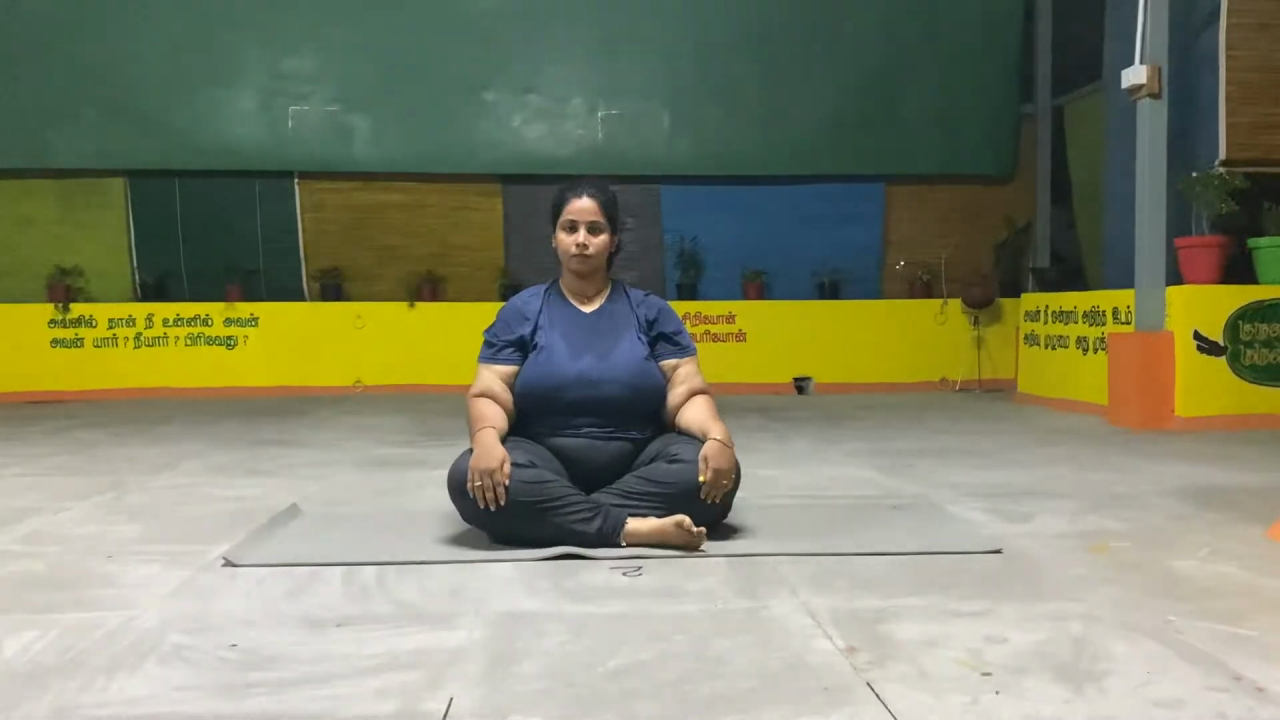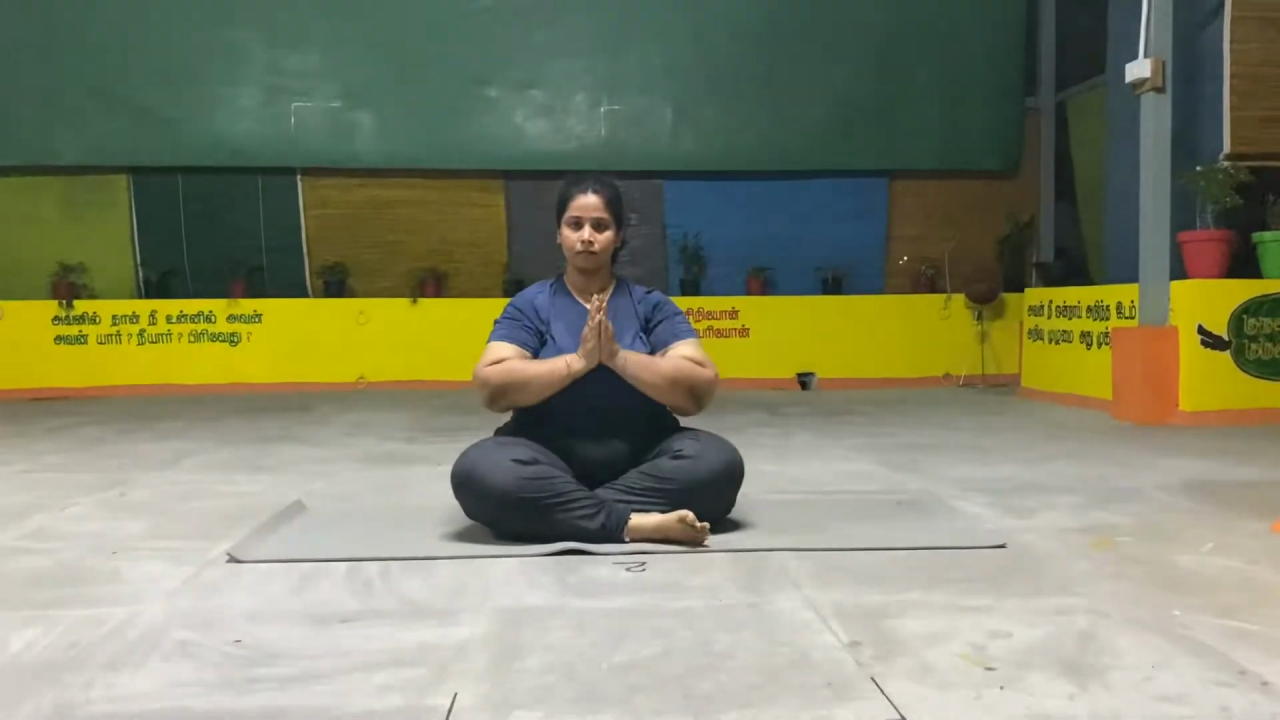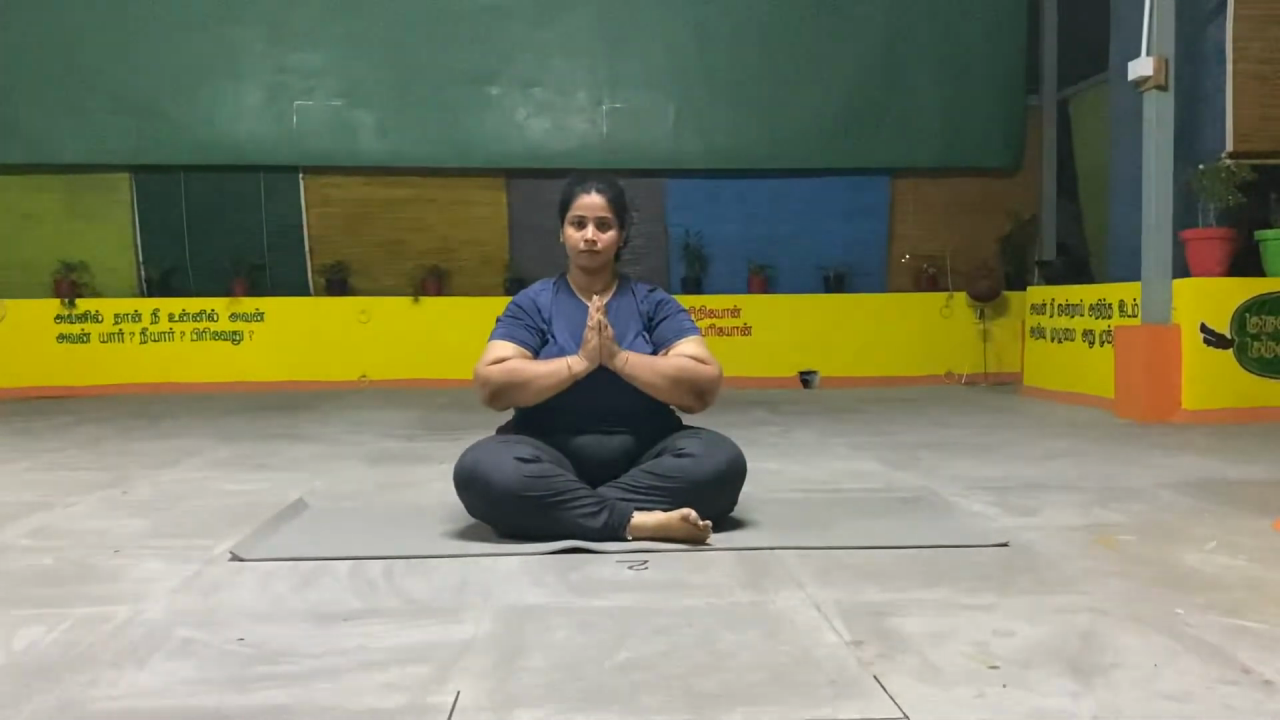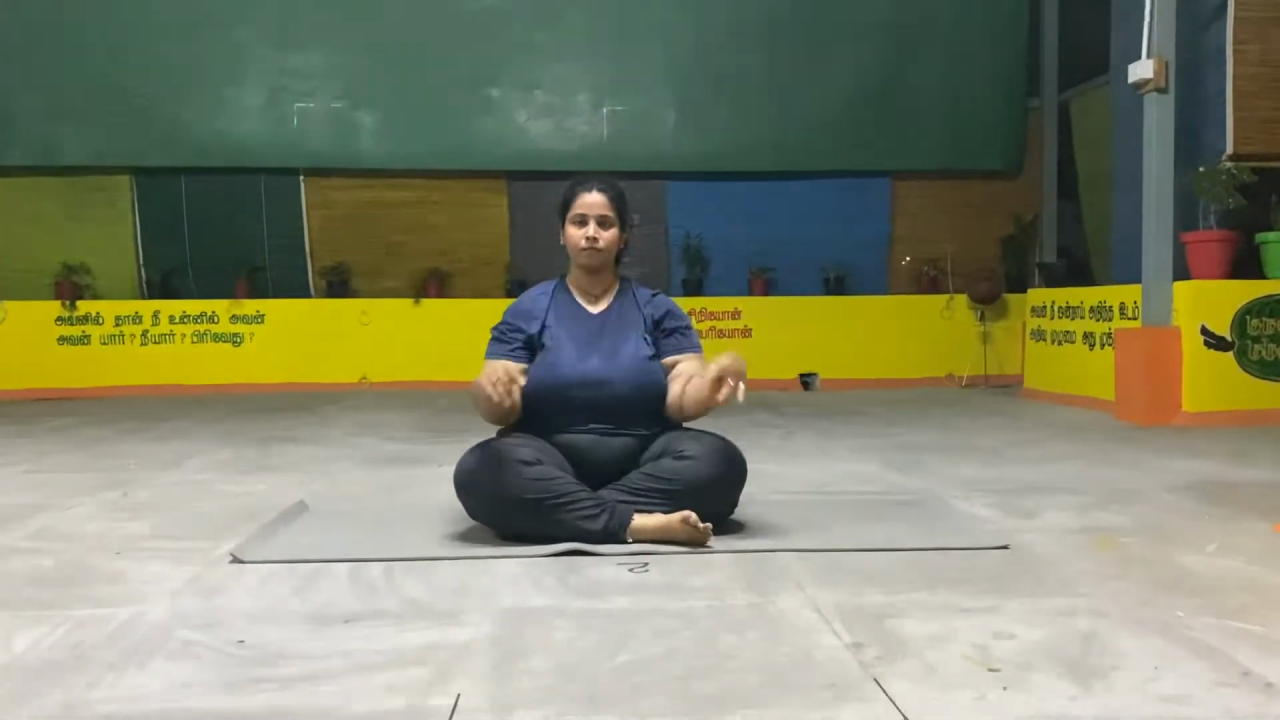
dt=1s
person 1, frame 1
left shoulder: (651, 311)
right shoulder: (521, 311)
left elbow: (687, 396)
right elbow: (489, 396)
left wrist: (717, 437)
right wrist: (486, 439)
left hip: (638, 463)
right hip: (545, 462)
left knee: (703, 472)
right knee: (472, 477)
left ankle: (559, 516)
right ankle: (632, 528)
person 1, frame 2
left shoulder: (653, 305)
right shoulder: (530, 304)
left elbow: (698, 390)
right elbow: (491, 388)
left wrist: (617, 356)
right wrist: (579, 360)
left hip: (643, 460)
right hip: (548, 459)
left knee: (718, 462)
right knee: (478, 471)
left ankle: (562, 510)
right ankle: (637, 524)
person 1, frame 3
left shoulder: (655, 303)
right shoulder: (532, 303)
left elbow: (703, 387)
right elbow: (491, 386)
left wrist: (619, 358)
right wrist: (579, 362)
left hip: (644, 458)
right hip: (550, 458)
left knee: (720, 459)
right knee: (481, 468)
left ankle: (566, 509)
right ankle: (638, 521)
person 1, frame 4
left shoulder: (657, 309)
right shoulder: (529, 308)
left elbow: (683, 403)
right elbow: (501, 413)
left wrist: (717, 377)
right wrist: (494, 383)
left hip: (644, 462)
right hip: (548, 463)
left knee: (722, 466)
right knee: (478, 473)
left ankle: (565, 511)
right ankle: (640, 524)
